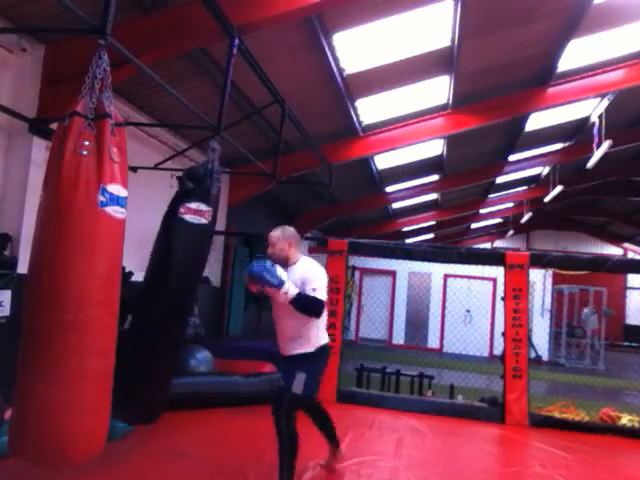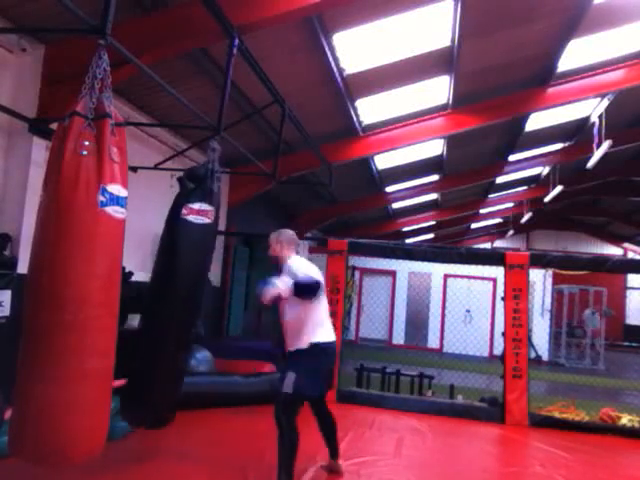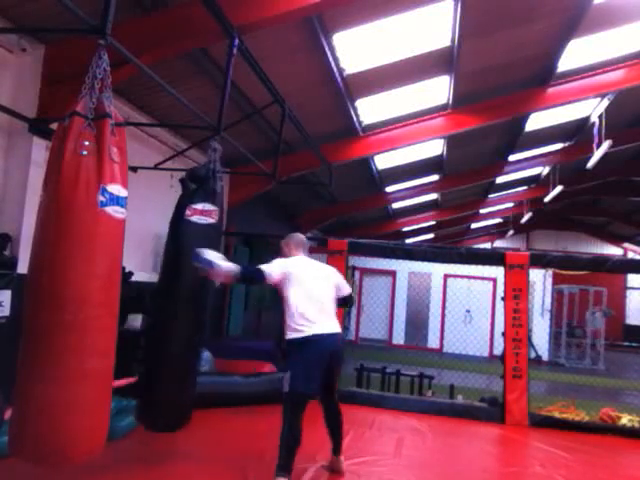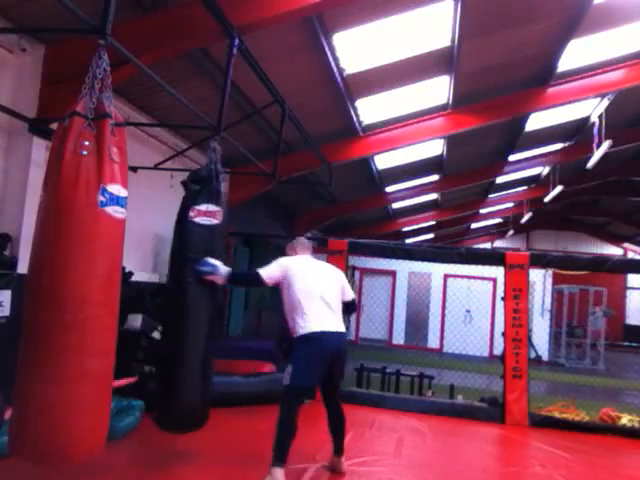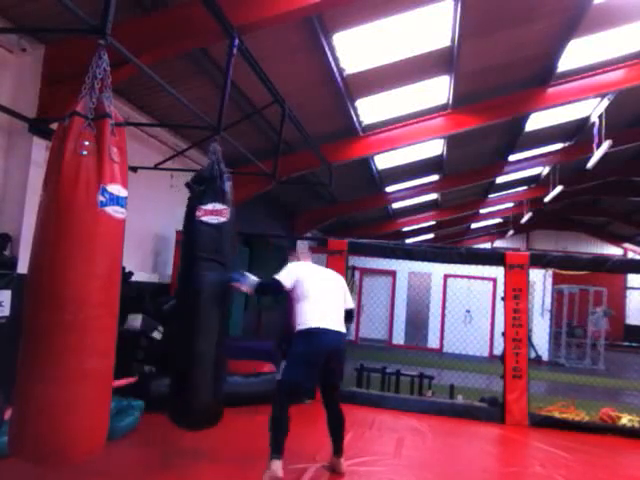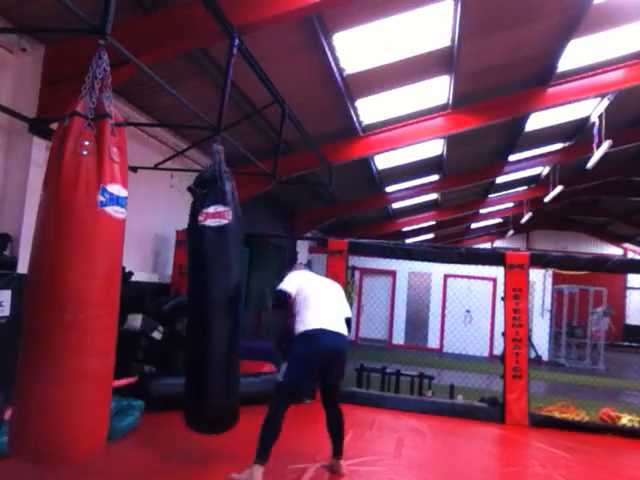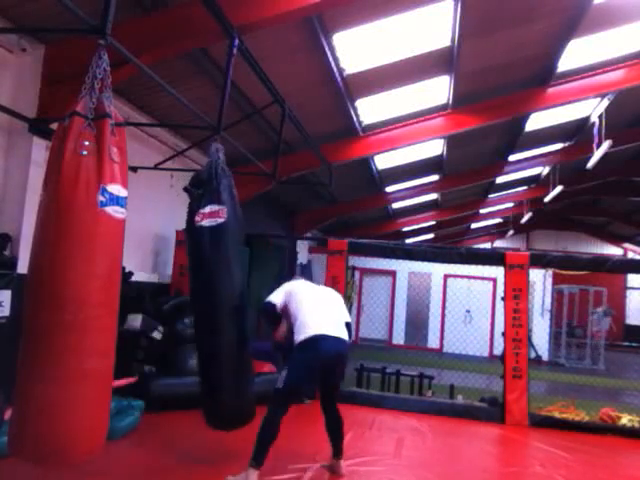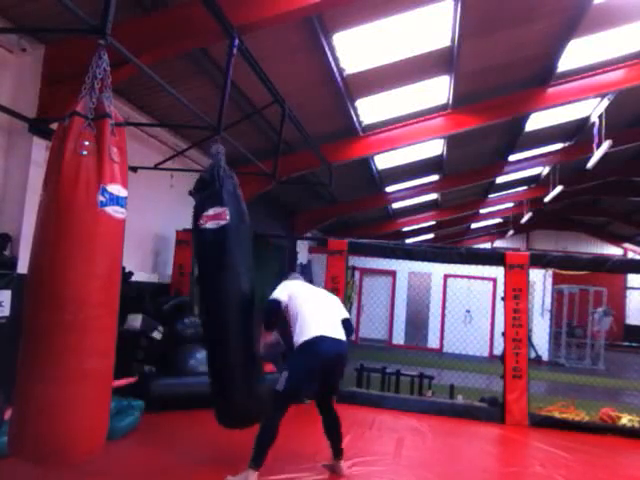
dt=0.1s
person 1, frame 1
left shoulder: (311, 271)
right shoulder: (276, 267)
left elbow: (315, 309)
right elbow: (258, 297)
left wrist: (285, 288)
right wrist: (255, 284)
left hip: (310, 353)
right hip: (292, 351)
left knee: (283, 412)
right knee: (305, 401)
right ankle: (334, 449)
person 1, frame 2
left shoulder: (297, 267)
right shoulder: (291, 269)
left elbow: (312, 288)
left wrist: (280, 287)
right wrist: (275, 294)
left hip: (310, 350)
right hip: (323, 346)
left knee: (284, 411)
right knee: (318, 405)
person 1, frame 3
left shoulder: (287, 266)
right shoulder: (329, 271)
left elbow: (256, 275)
right elbow: (348, 300)
left wrist: (226, 269)
left hip: (310, 343)
right hip: (335, 339)
left knee: (293, 410)
right knee: (329, 401)
right ankle: (337, 459)
person 1, frame 4
left shoulder: (287, 264)
right shoulder: (334, 271)
left elbow: (254, 278)
right elbow: (352, 306)
left wrist: (223, 273)
left hip: (311, 340)
right hip: (338, 339)
left knee: (290, 406)
right knee: (332, 400)
right ankle: (338, 459)
person 1, frame 5
left shoulder: (297, 268)
right shoulder: (337, 277)
left elbow: (275, 287)
right elbow: (350, 315)
left wrist: (249, 284)
left hip: (312, 339)
right hip: (338, 339)
left knee: (281, 400)
right knee: (331, 401)
right ankle: (338, 459)
person 1, frame 6
left shoulder: (296, 276)
right shoulder: (335, 285)
left elbow: (280, 298)
right elbow: (348, 322)
left wrist: (291, 306)
left hip: (312, 339)
right hip: (339, 341)
left knee: (279, 403)
right knee: (331, 402)
right ankle: (337, 461)
person 1, frame 7
left shoulder: (290, 287)
right shoulder: (333, 293)
left elbow: (268, 310)
right elbow: (348, 328)
left wrist: (280, 327)
left hip: (313, 346)
right hip: (340, 347)
left knee: (277, 407)
right knee: (329, 404)
right ankle: (337, 461)
person 1, frame 8
left shoulder: (288, 286)
right shoulder: (329, 296)
left elbow: (272, 307)
right elbow: (349, 328)
left wrist: (268, 333)
left hip: (314, 348)
right hip: (339, 349)
left knee: (277, 408)
right knee: (325, 405)
right ankle: (338, 461)
